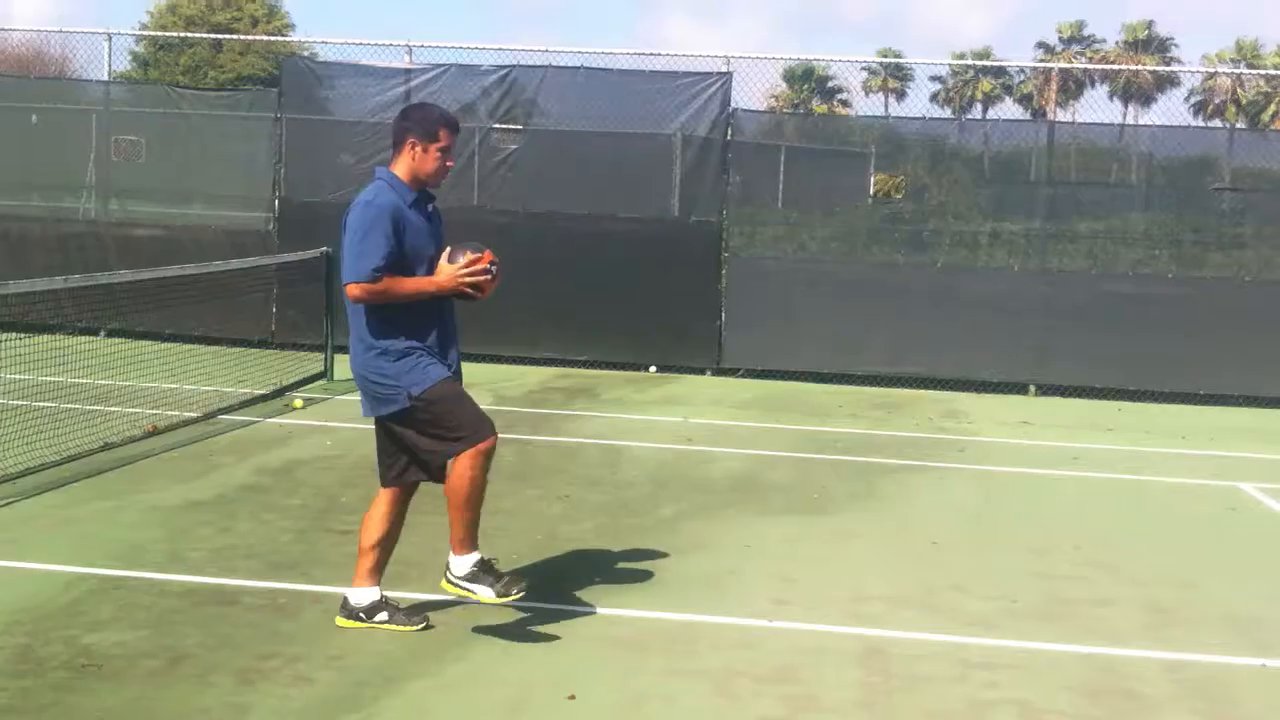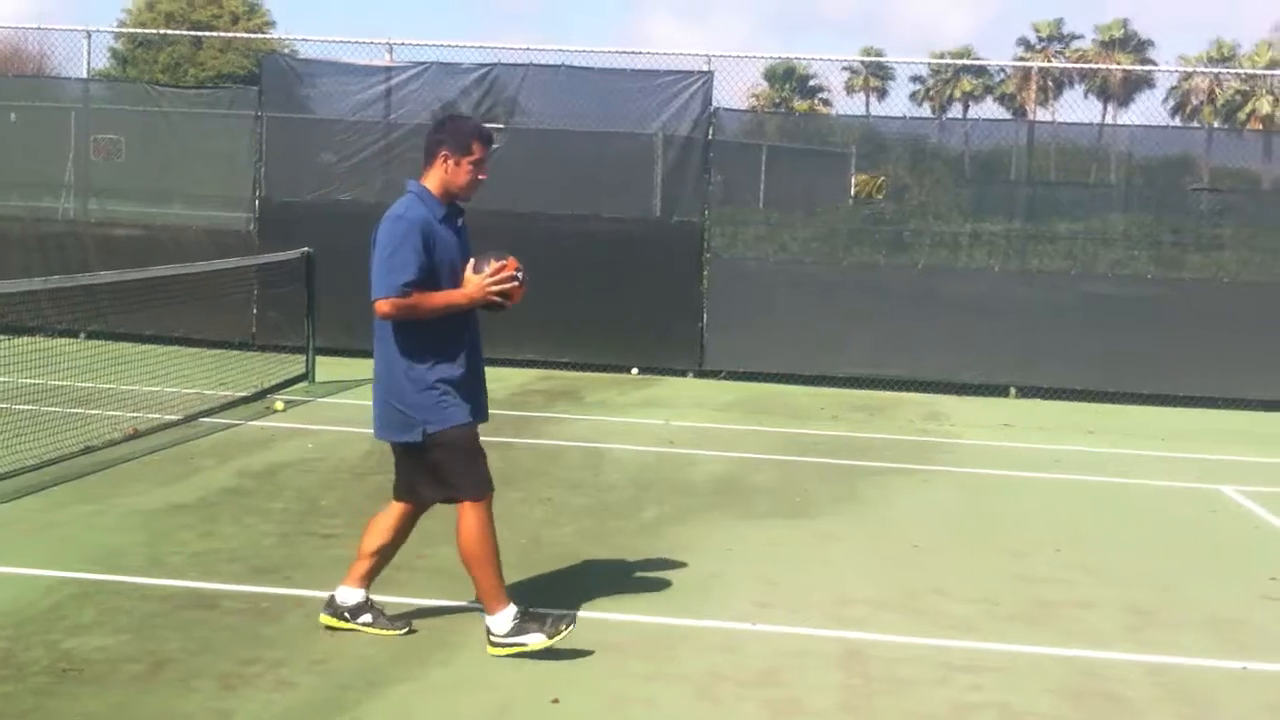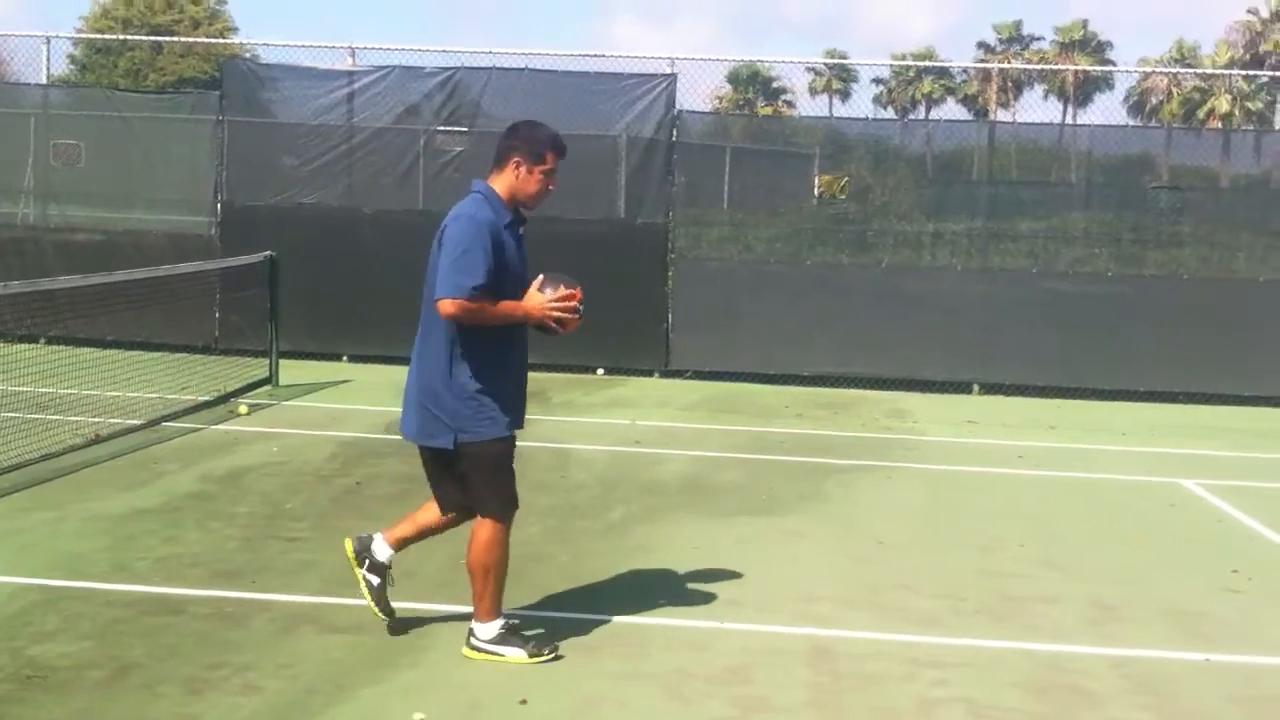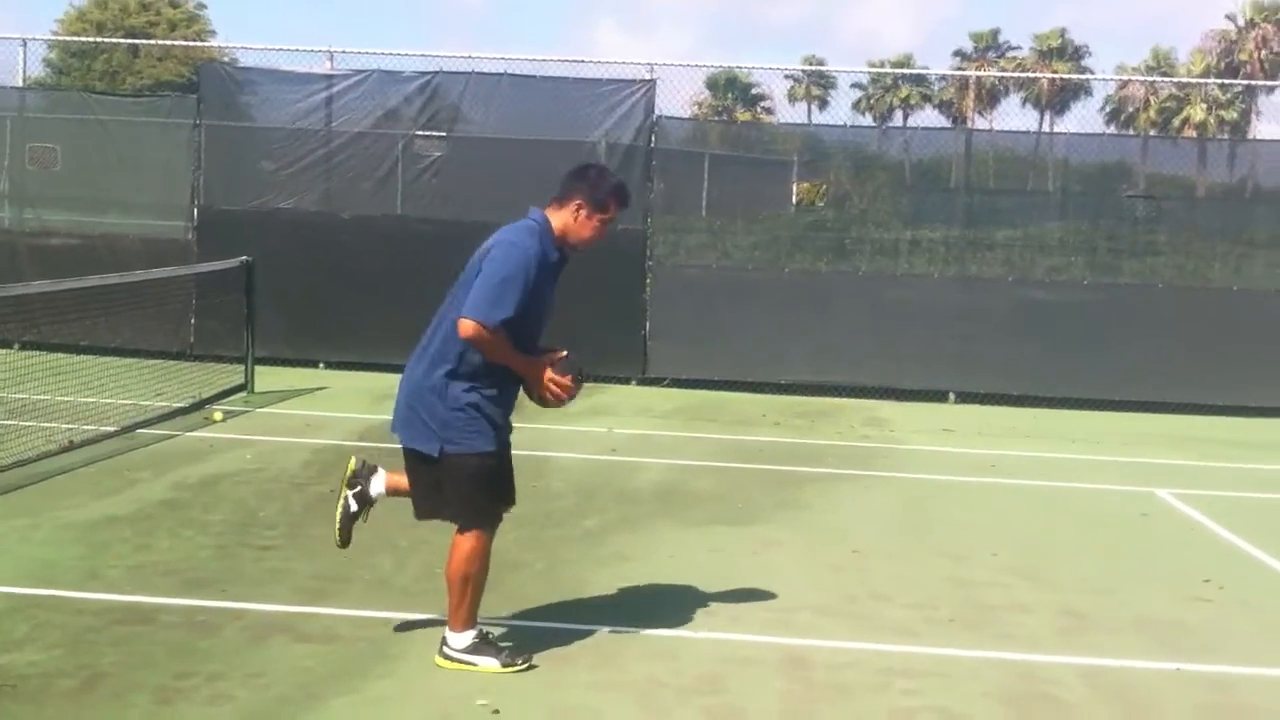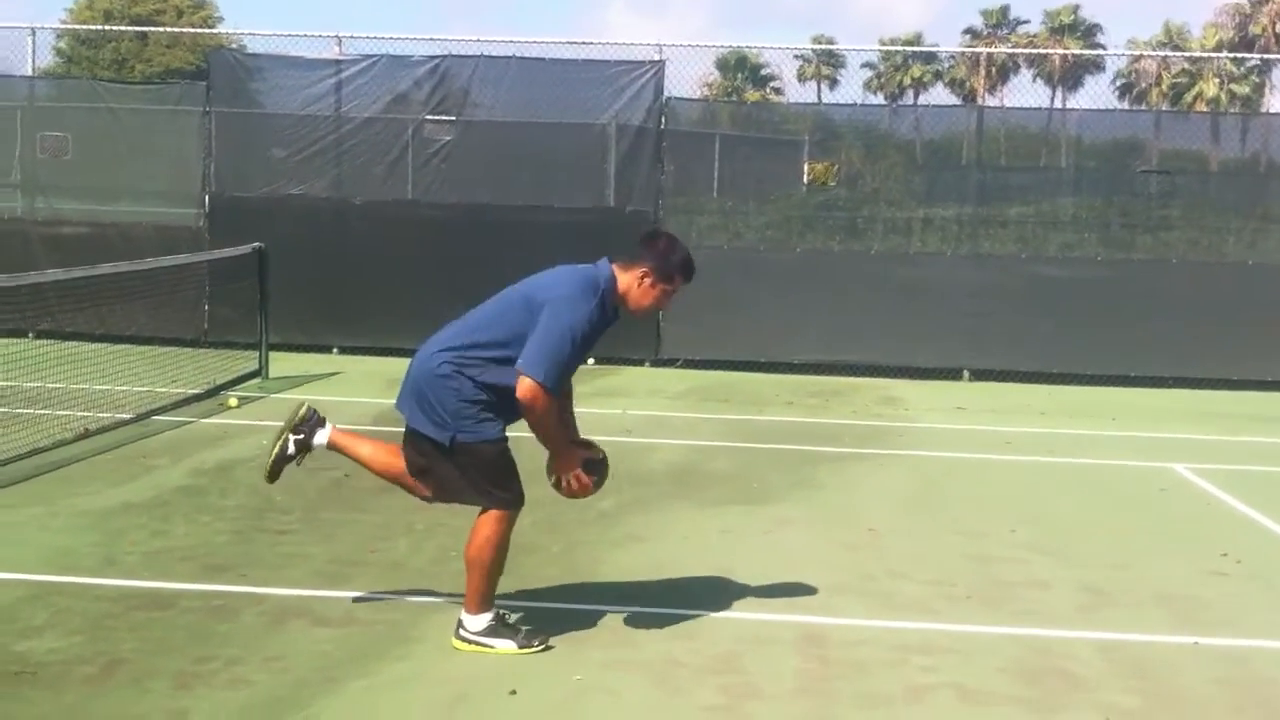
dt=0.5s
person 1, frame 1
left shoulder: (422, 205)
right shoulder: (377, 207)
right elbow: (359, 286)
left wrist: (461, 279)
right wrist: (438, 284)
left hip: (417, 364)
right hip: (396, 365)
left knee: (398, 485)
right knee: (478, 439)
left ankle: (363, 597)
right ankle: (463, 562)
person 1, frame 2
left shoulder: (449, 219)
right shoulder: (407, 221)
right elbow: (389, 303)
left wrist: (486, 289)
right wrist: (467, 295)
left hip: (436, 387)
right hip: (424, 390)
left knee: (412, 497)
right knee: (474, 496)
left ankle: (348, 597)
right ankle: (503, 621)
person 1, frame 3
left shoulder: (503, 221)
right shoulder: (474, 221)
right elbow: (453, 305)
left wrist: (539, 309)
right wrist: (524, 311)
left hip: (476, 393)
right hip: (463, 396)
left knee: (466, 500)
right knee: (495, 510)
left ankle: (379, 548)
right ankle: (488, 631)
person 1, frame 4
left shoulder: (543, 247)
right shoulder: (523, 249)
right elbow: (473, 327)
left wrist: (539, 366)
right wrist: (532, 371)
left hip: (460, 396)
right hip: (451, 399)
left knee: (491, 502)
right knee: (479, 519)
left ankle: (373, 483)
right ankle: (460, 642)
person 1, frame 5
left shoulder: (592, 291)
right shoulder: (577, 303)
left elbow: (556, 376)
right elbow: (529, 391)
left wrist: (570, 443)
right wrist: (563, 459)
left hip: (444, 379)
right hip: (454, 388)
left knee: (423, 481)
right knee: (501, 502)
left ankle: (318, 433)
right ankle: (476, 623)
